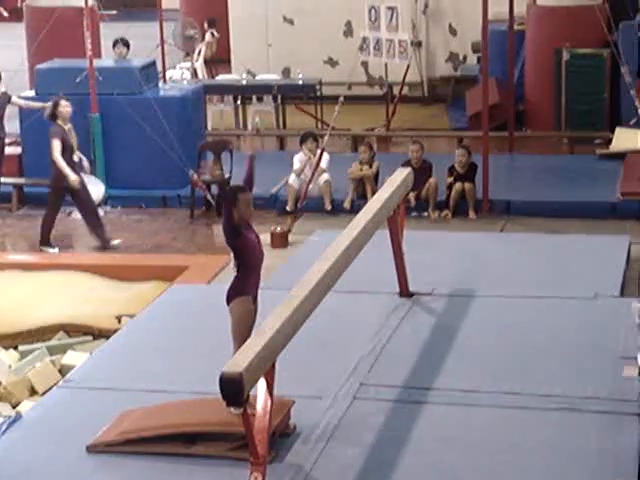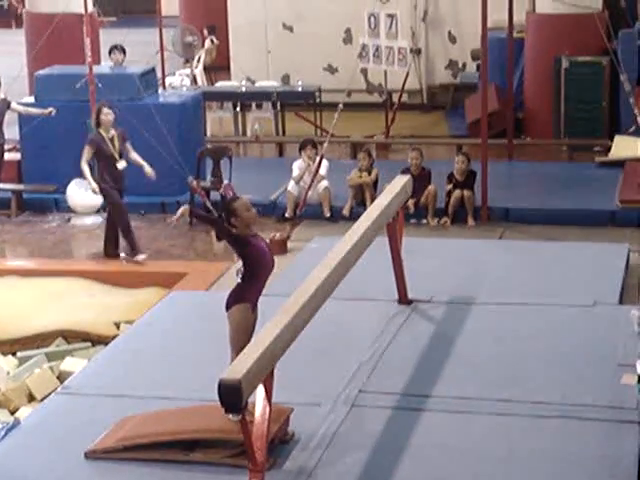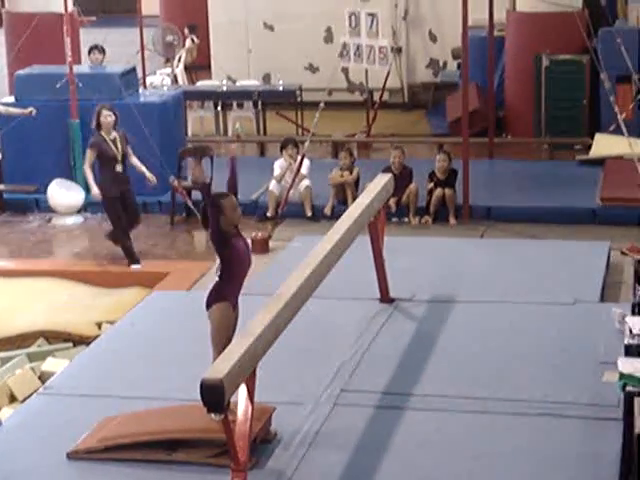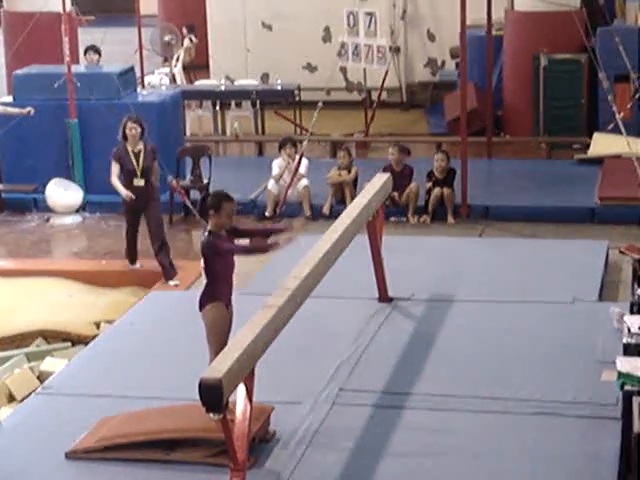
dt=0.3s
person 1, frame 1
left shoulder: (246, 226)
right shoulder: (233, 232)
left elbow: (248, 183)
right elbow: (226, 210)
left wrist: (251, 157)
left hip: (250, 293)
right hip: (240, 294)
left knee: (245, 347)
right knee: (240, 349)
person 1, frame 2
left shoulder: (252, 233)
right shoulder: (239, 240)
left elbow: (233, 201)
right elbow: (216, 221)
left wrist: (228, 194)
right wrist: (189, 210)
left hip: (249, 301)
right hip: (241, 302)
right knee: (237, 358)
person 1, frame 3
left shoulder: (234, 230)
right shoulder: (220, 234)
left elbow: (232, 194)
right elbow: (213, 209)
right wrist: (202, 185)
left hip: (230, 299)
right hip: (221, 299)
left knee: (225, 353)
right knee: (220, 355)
person 1, frame 4
left shoulder: (225, 233)
right shoulder: (210, 242)
left elbow: (255, 231)
right elbow: (241, 250)
left wrist: (284, 227)
right wrist: (275, 244)
left hip: (224, 299)
right hip: (212, 302)
left knee: (222, 353)
right knee: (216, 357)
person 2, frame 1
left shoulder: (70, 128)
right shoulder: (56, 130)
right elbow: (56, 155)
left wrist: (83, 160)
right wrist: (69, 174)
left hip: (76, 175)
right hip: (61, 177)
left knee: (89, 207)
right knee: (53, 210)
left ankle: (104, 241)
right ankle: (44, 243)
person 2, frame 2
left shoulder: (120, 133)
right shoulder: (94, 138)
left elbow: (130, 153)
right elbow: (84, 162)
left wrist: (144, 165)
right wrist: (91, 181)
left hip: (119, 181)
right hip: (106, 183)
left knee: (114, 216)
right knee: (122, 217)
left ankle: (111, 250)
right ankle: (134, 251)
person 2, frame 3
left shoulder: (122, 136)
right shoulder: (96, 141)
left elbow: (131, 158)
right elbow: (87, 166)
left wrist: (146, 172)
right wrist: (93, 187)
left hip: (125, 184)
right hip: (109, 189)
left knee: (134, 218)
right knee: (120, 224)
left ankle: (113, 236)
right ankle: (132, 259)
person 2, frame 4
left shoulder: (150, 150)
right shoulder: (119, 152)
right elbow: (114, 178)
left wrist: (155, 190)
right wrist: (122, 190)
left hip: (151, 198)
right hip: (131, 199)
left knee: (158, 237)
right knee: (131, 232)
left ankle: (170, 274)
right ankle: (132, 259)
